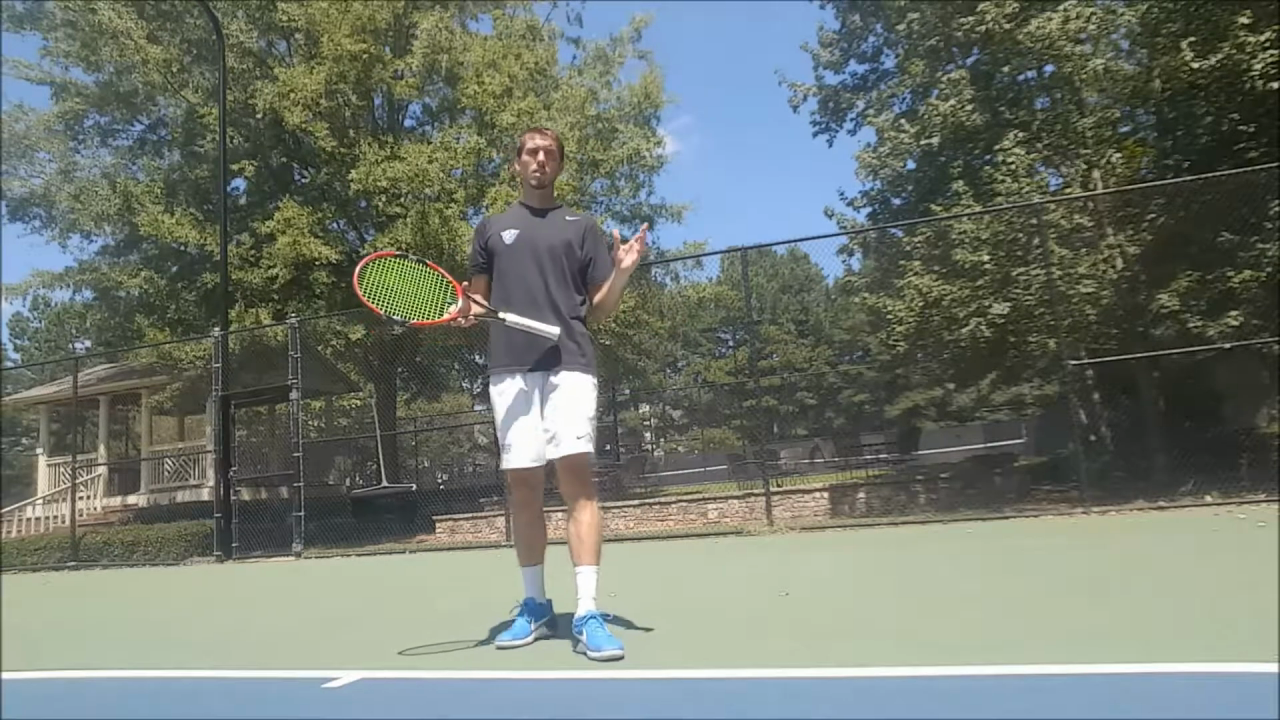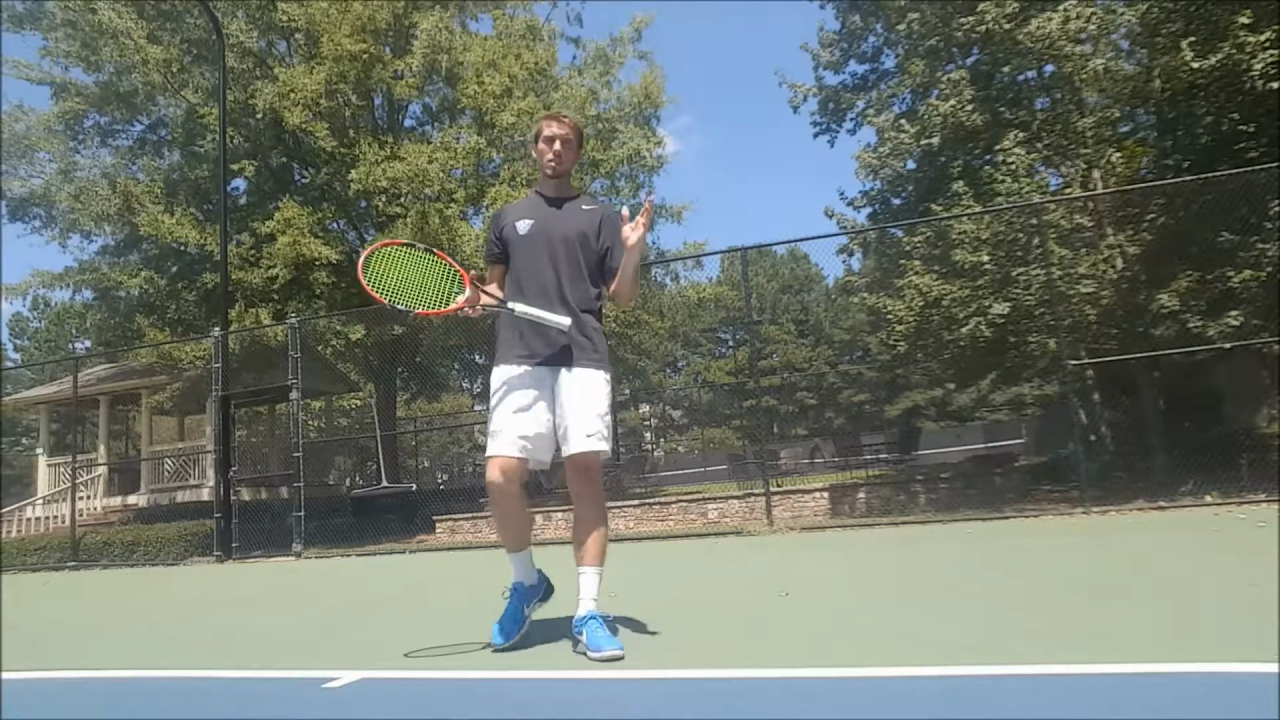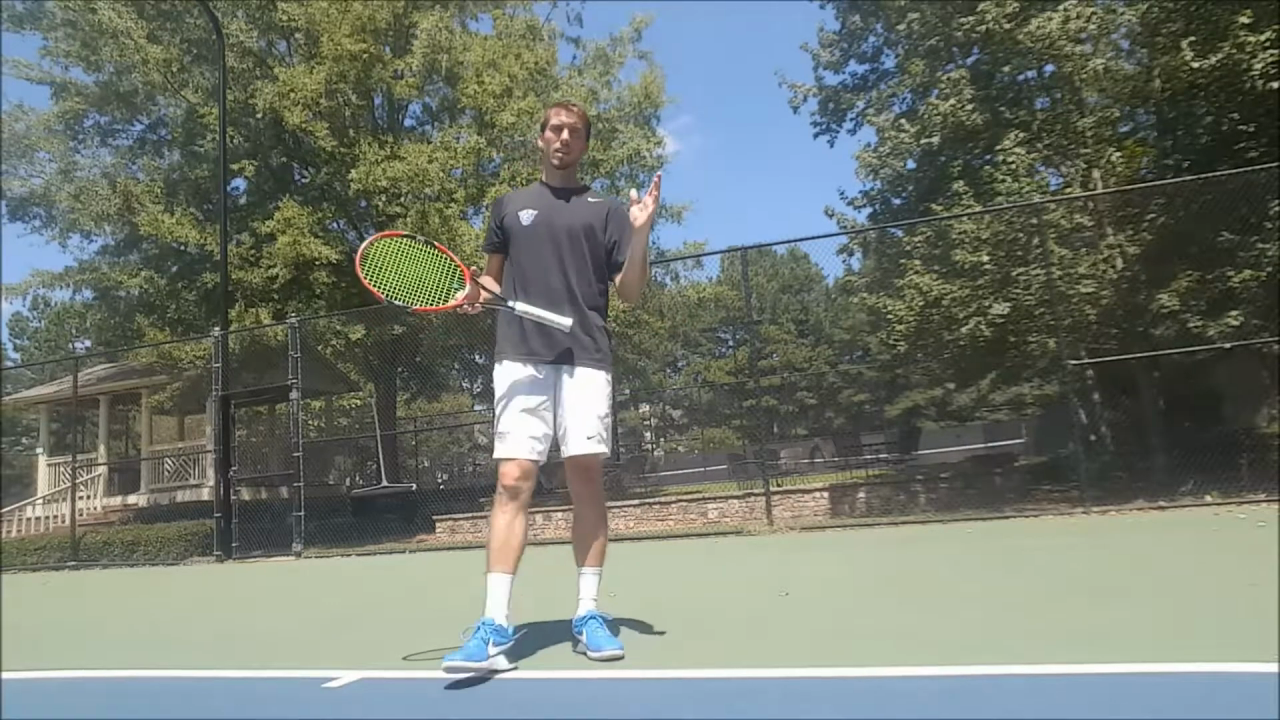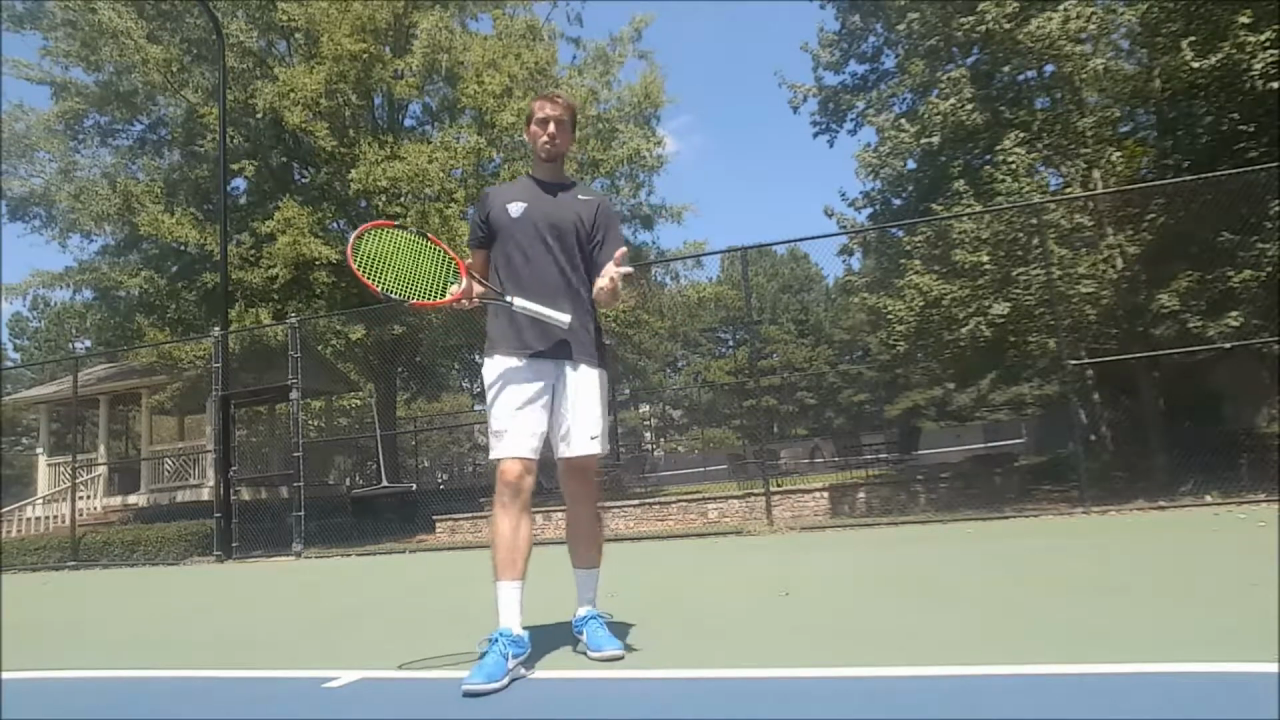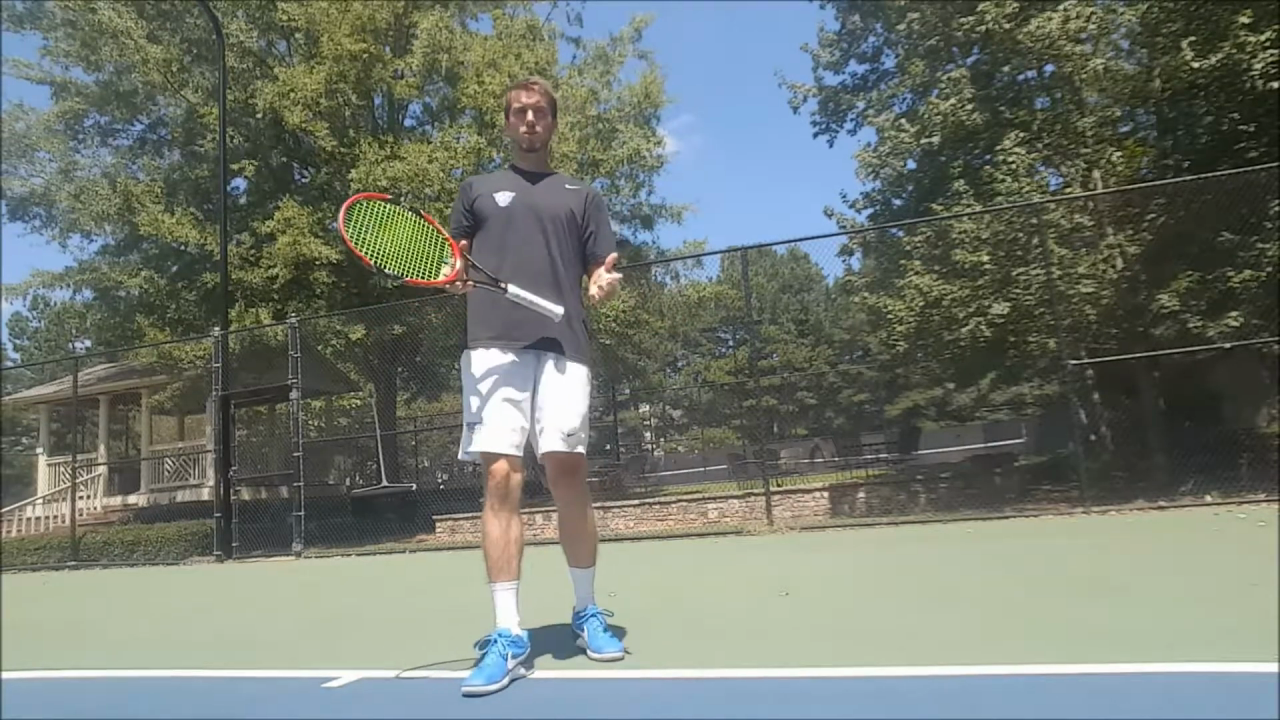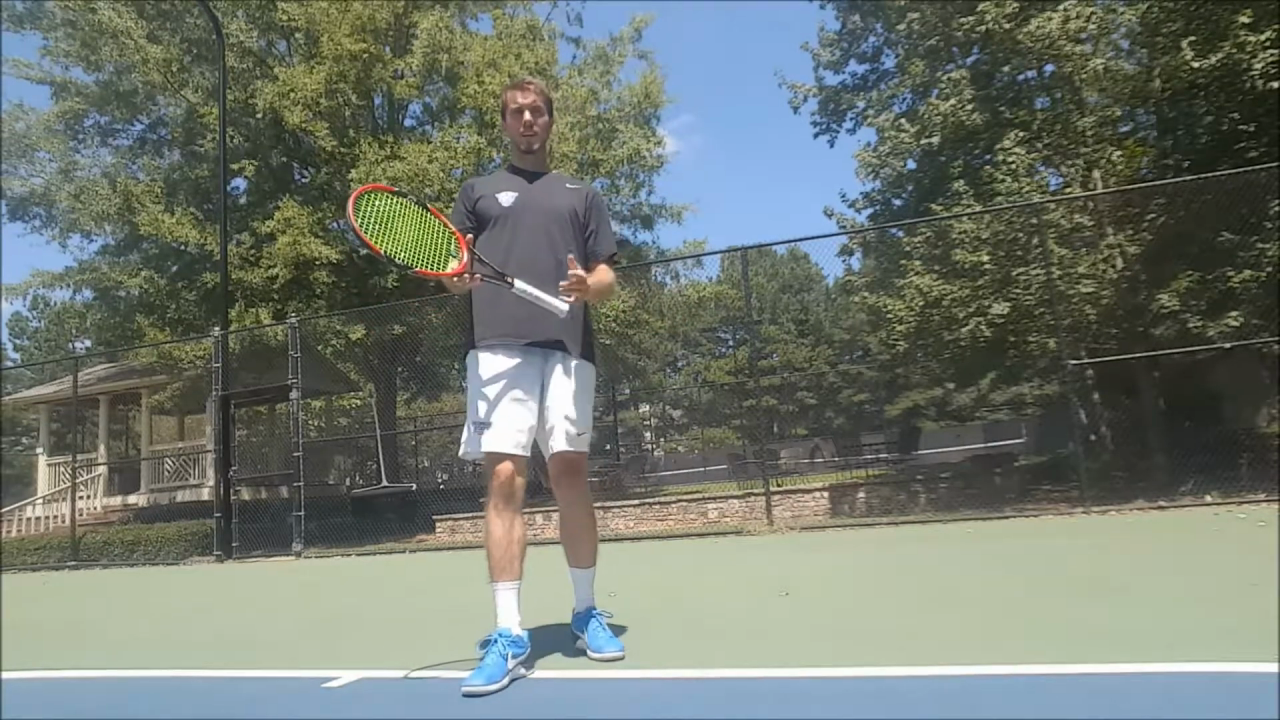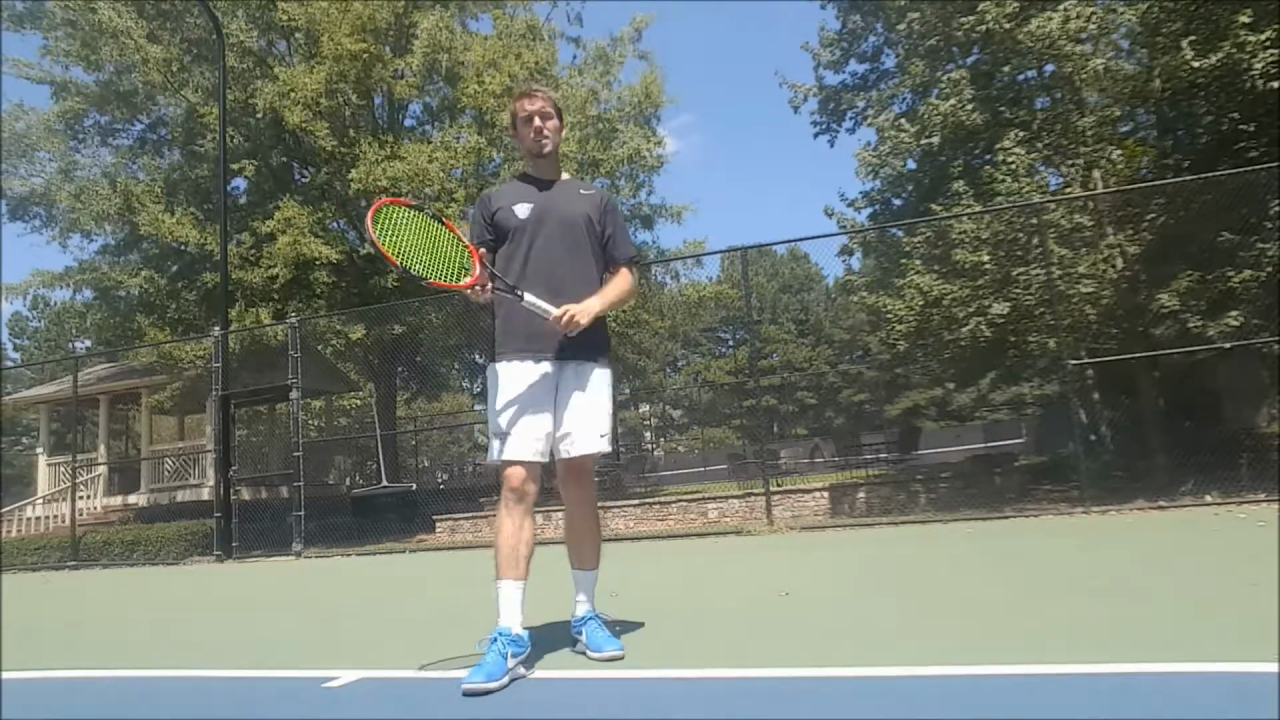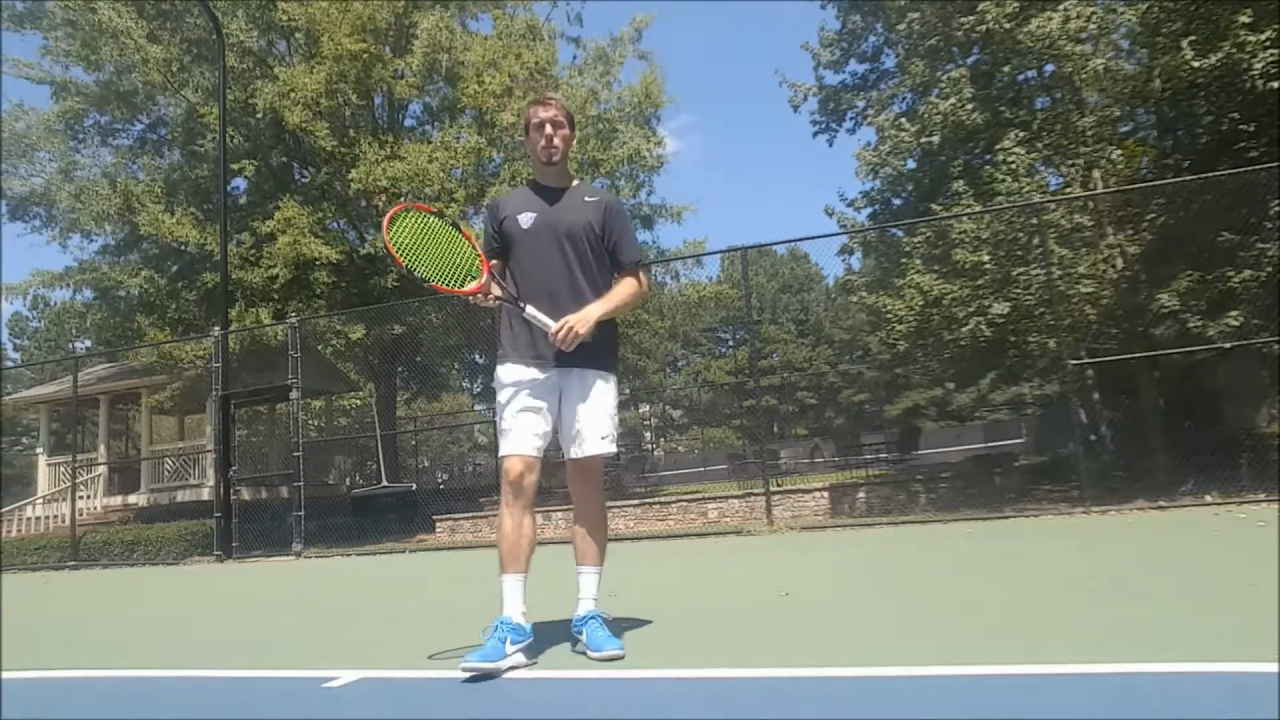
dt=0.3s
person 1, frame 1
left shoulder: (582, 226)
right shoulder: (491, 228)
left elbow: (602, 307)
right elbow: (479, 296)
left wrist: (623, 272)
right wrist: (466, 309)
left hip: (570, 365)
right hip: (511, 370)
left knee: (575, 475)
right knee: (523, 485)
left ankle: (588, 613)
right ankle: (535, 604)
person 1, frame 2
left shoulder: (599, 216)
right shoulder: (507, 217)
left elbow: (621, 298)
right elbow: (494, 286)
left wrist: (633, 253)
right wrist: (476, 300)
left hip: (582, 360)
right hip: (518, 361)
left knee: (585, 474)
right knee: (500, 475)
left ankle: (588, 614)
right ankle: (527, 580)
person 1, frame 3
left shoulder: (606, 209)
right shoulder: (509, 205)
left elbow: (630, 292)
right elbow: (493, 275)
left wrist: (640, 236)
right wrist: (475, 293)
left hip: (585, 359)
right hip: (520, 359)
left knee: (586, 479)
right knee: (512, 481)
left ankle: (588, 615)
right ankle: (494, 628)
person 1, frame 4
left shoulder: (595, 205)
right shoulder: (495, 199)
left elbow: (607, 296)
right elbow: (476, 271)
left wrist: (610, 283)
right wrist: (466, 290)
left hip: (579, 356)
right hip: (512, 356)
left knee: (581, 480)
right knee: (512, 480)
left ankle: (587, 614)
right ankle: (509, 637)
person 1, frame 5
left shoulder: (582, 196)
right shoulder: (477, 190)
left elbow: (598, 279)
right elbow: (453, 265)
left wrist: (604, 286)
right wrist: (452, 276)
left hip: (563, 350)
right hip: (493, 349)
left knee: (568, 475)
right knee: (501, 480)
left ankle: (587, 611)
right ankle: (508, 636)
person 1, frame 6
left shoulder: (582, 194)
right shoulder: (478, 190)
left elbow: (607, 276)
right elbow: (453, 271)
left wrist: (589, 285)
right wrist: (459, 277)
left hip: (568, 349)
right hip: (500, 349)
left knee: (571, 476)
right knee: (505, 481)
left ankle: (586, 612)
right ankle: (509, 636)
person 1, frame 7
left shoulder: (596, 199)
right shoulder: (496, 201)
left elbow: (626, 275)
right elbow: (478, 276)
left wrist: (592, 305)
right wrist: (478, 286)
left hip: (585, 357)
right hip: (518, 358)
left knee: (578, 482)
right knee: (516, 486)
left ankle: (585, 615)
right ankle: (510, 636)
person 1, frame 8
left shoulder: (603, 205)
right shoulder: (504, 208)
left elbow: (635, 282)
right elbow: (492, 280)
left wrist: (591, 314)
right wrist: (486, 292)
left hip: (589, 363)
right hip: (522, 363)
left knee: (586, 482)
right knee: (517, 479)
left ankle: (587, 614)
right ankle: (512, 626)
